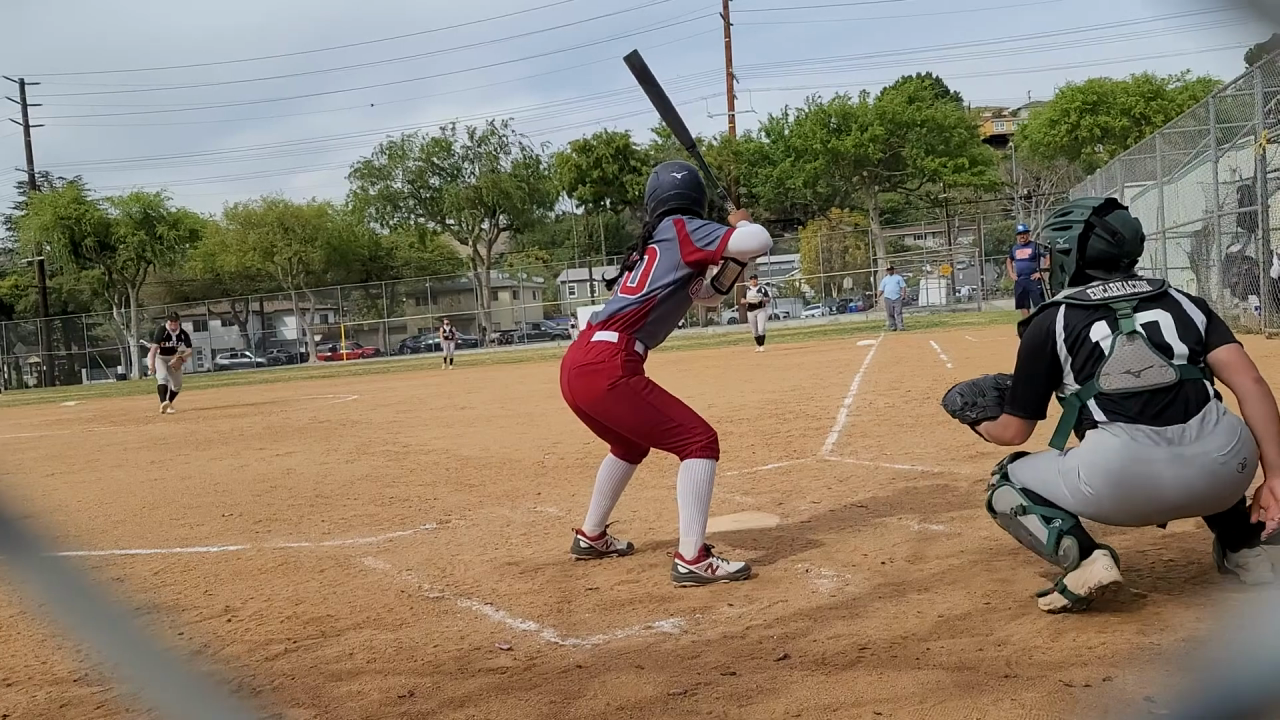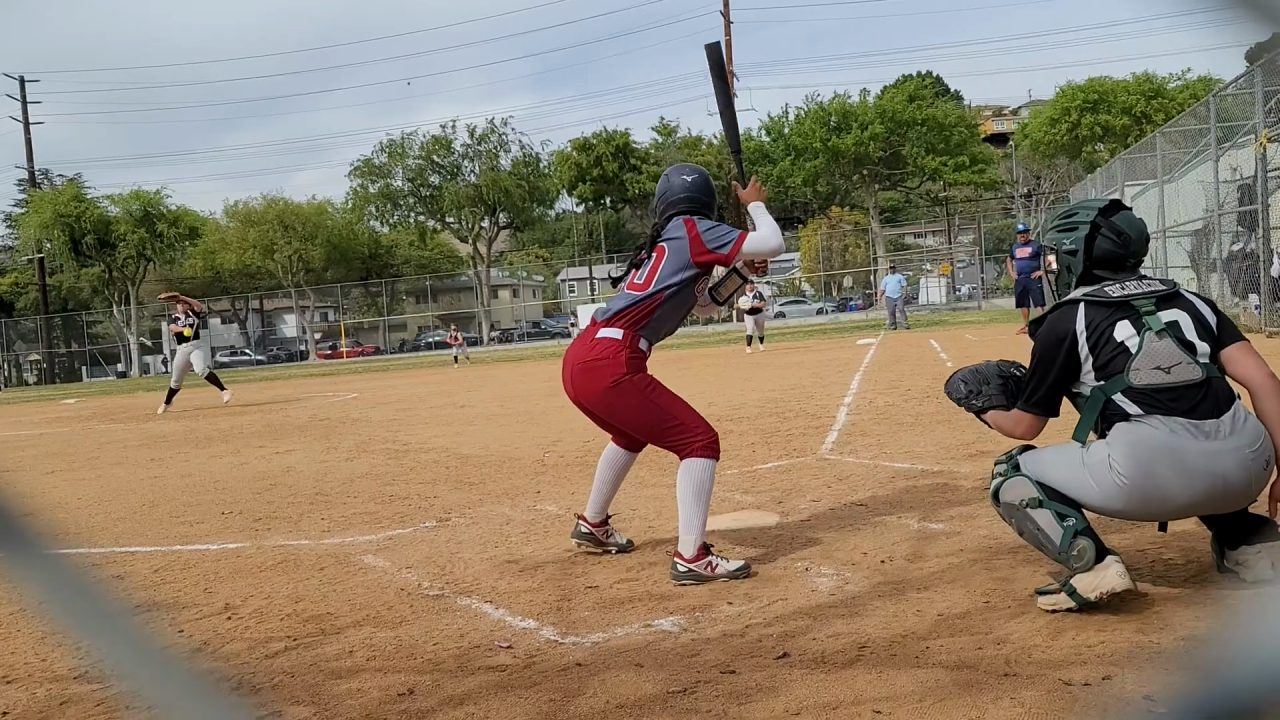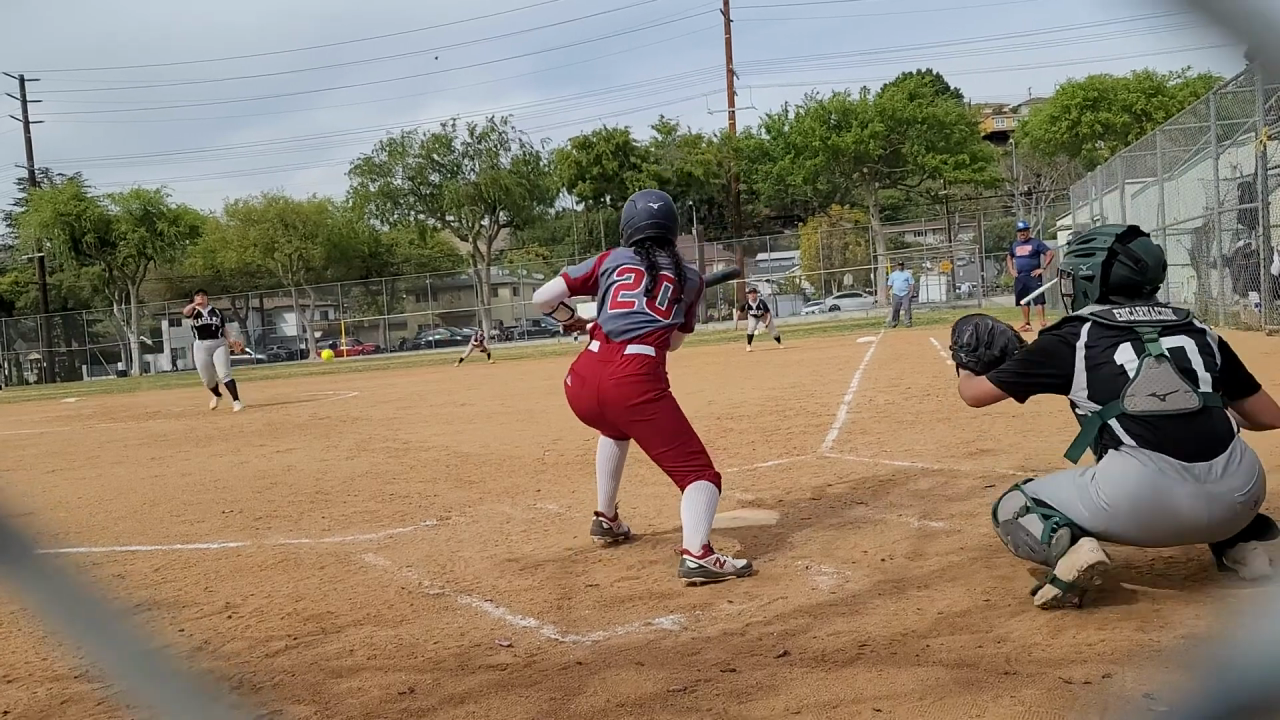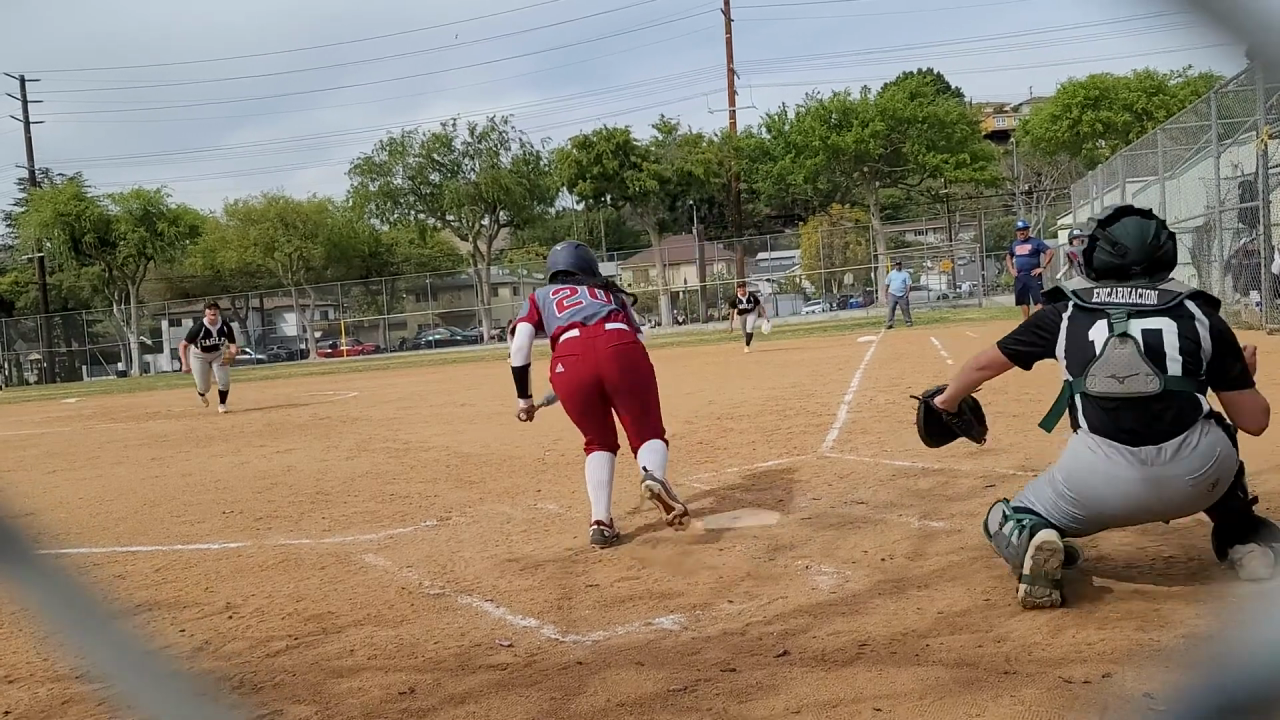
dt=0.5s
person 1, frame 1
left shoulder: (1051, 322)
right shoulder: (1182, 301)
left elbow: (1014, 431)
left wrist: (979, 423)
left hip: (1123, 474)
right hip: (1223, 466)
left knee: (1008, 483)
left ankle: (1081, 557)
right ankle: (1246, 546)
person 1, frame 2
left shoulder: (1066, 321)
right shoulder: (1188, 300)
left elbow: (1025, 425)
left wrist: (985, 408)
left hip: (1150, 469)
right hip: (1244, 464)
left knee: (1011, 476)
left ankle: (1091, 564)
person 1, frame 3
left shoulder: (1071, 339)
right shoulder: (1195, 330)
left elbow: (976, 394)
left wrist: (964, 372)
left hip: (1141, 500)
left knee: (1014, 506)
left ankle: (1068, 546)
right ankle: (1247, 538)
person 1, frame 4
left shoulder: (1066, 309)
right shoulder: (1196, 311)
left elbow: (984, 364)
left wrist: (948, 400)
right wrist: (1247, 378)
left hip: (1104, 477)
right hip: (1194, 472)
left knee: (1007, 523)
left ankle: (1035, 550)
right ankle: (1245, 543)
person 2, frame 1
left shoulder: (654, 243)
right shoulder: (683, 230)
left elbow: (710, 295)
right elbow: (761, 242)
left wrist: (735, 258)
right wrist: (741, 222)
left hip: (578, 365)
right hip: (606, 368)
left knee: (631, 443)
right knee: (698, 441)
left ankle: (590, 536)
right ankle: (691, 559)
person 2, frame 2
left shoulder: (656, 242)
right shoulder: (693, 230)
left elbow: (699, 305)
right elbow: (772, 245)
left wrist: (740, 271)
right wrist: (755, 203)
left hip: (578, 360)
right hip: (609, 365)
left knee: (632, 435)
right knee: (699, 441)
left ankle: (593, 524)
right ankle: (691, 557)
person 2, frame 3
left shoulder: (610, 259)
right shoulder: (690, 278)
left elbow: (543, 298)
left wrist: (574, 320)
left hip: (582, 377)
right hip: (636, 380)
left knee: (618, 427)
right knee: (697, 470)
left ankle: (606, 519)
right ankle: (696, 554)
person 2, frame 4
left shoulder: (539, 296)
right shoulder: (609, 289)
left elbow: (519, 347)
right elbow: (635, 331)
left wrist: (524, 397)
left hip: (571, 357)
right hip: (621, 348)
left knee: (599, 443)
right knee: (649, 436)
right ankle: (653, 480)
